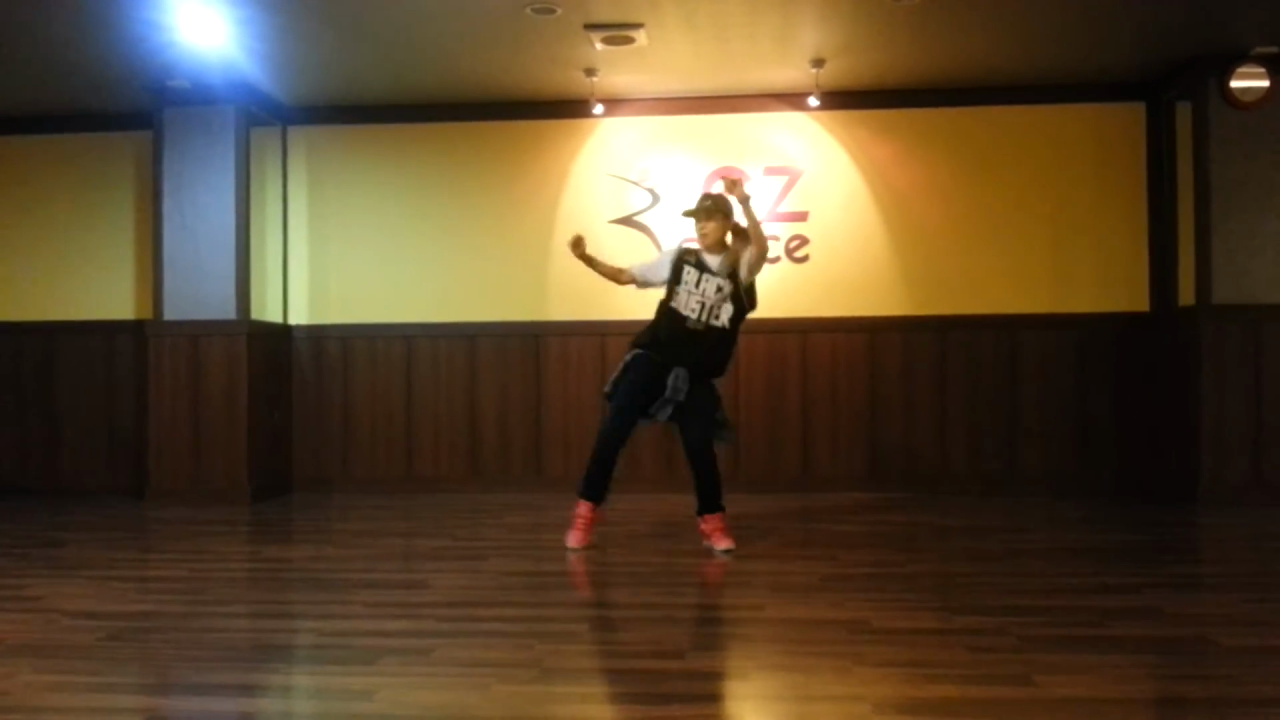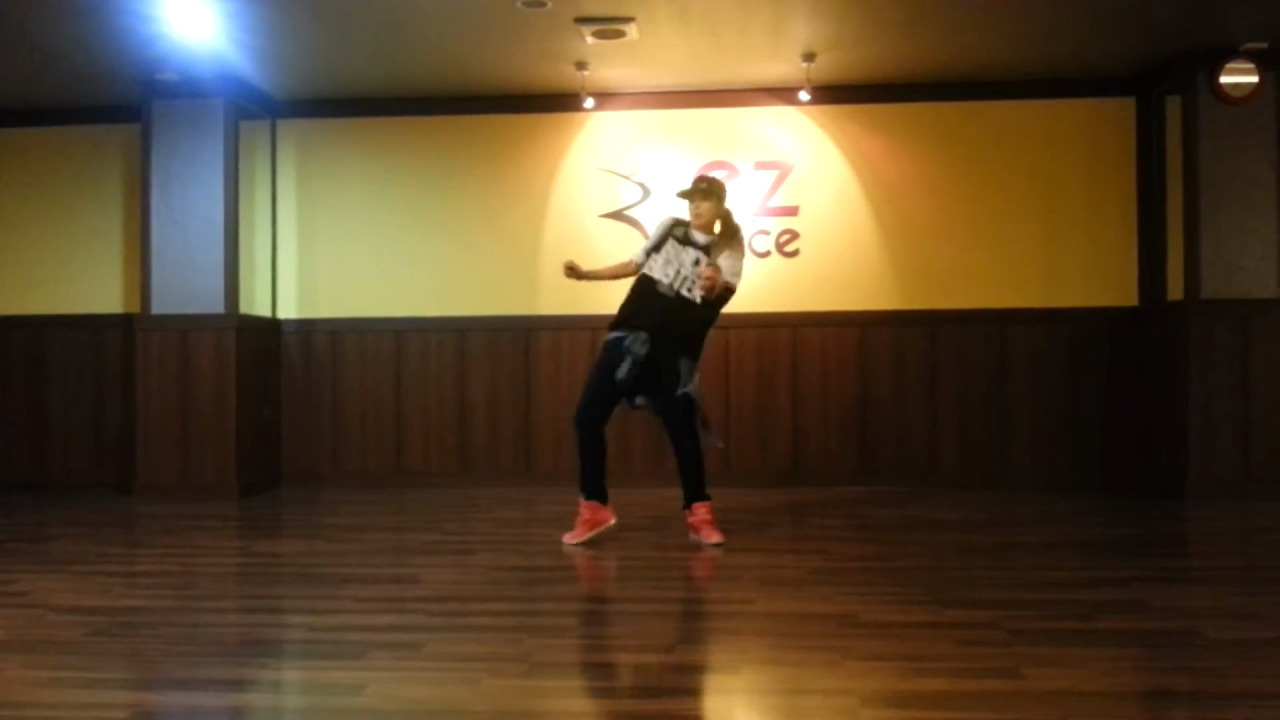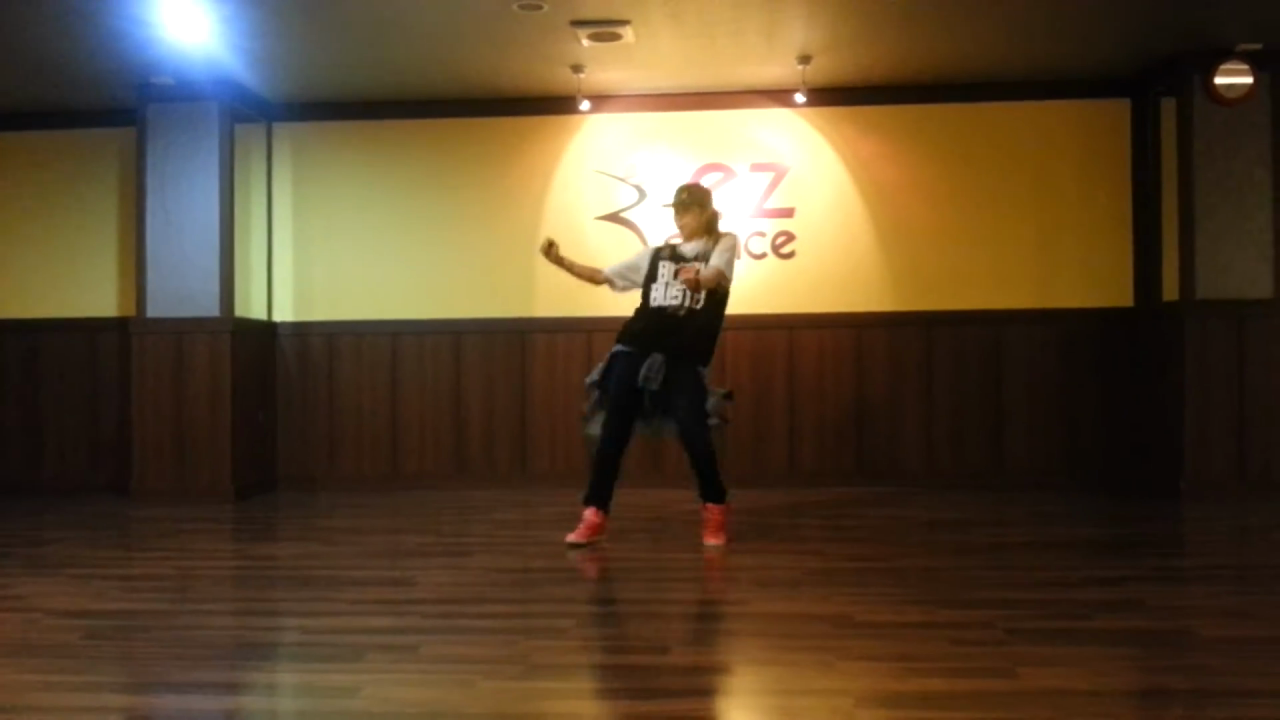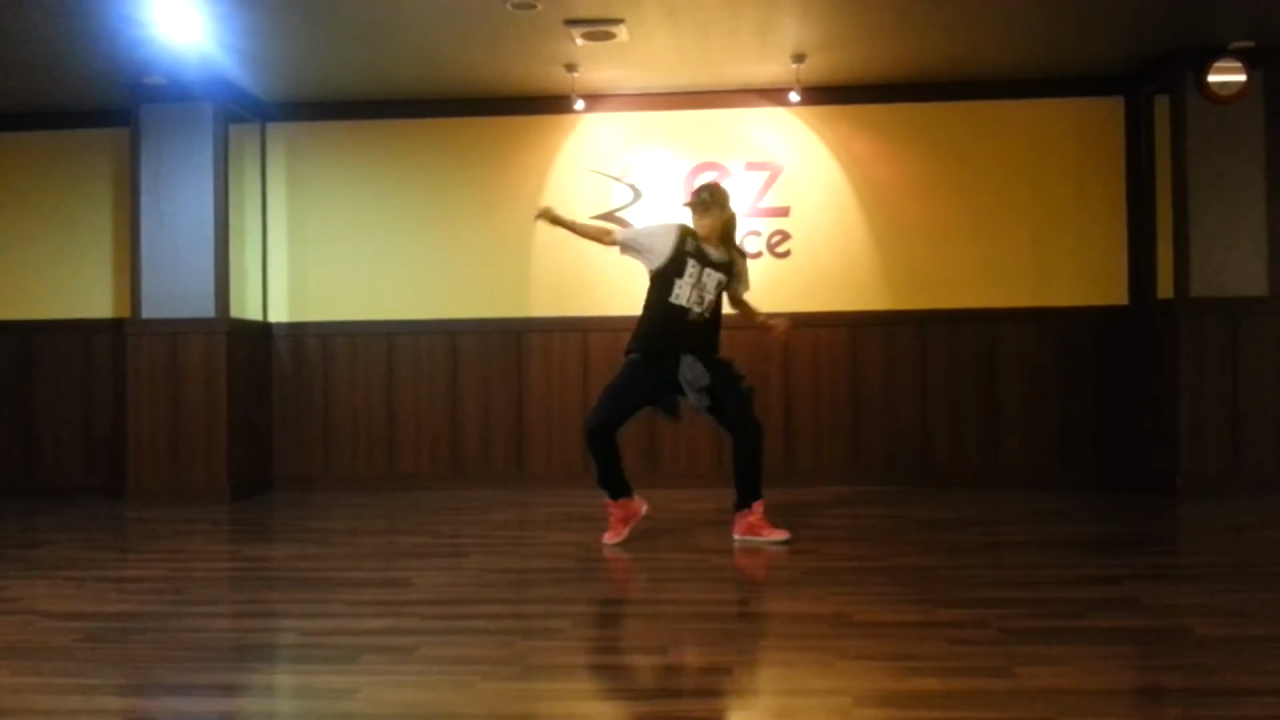
dt=0.4s
person 1, frame 1
left shoulder: (742, 262)
right shoulder: (679, 257)
left elbow: (761, 246)
right elbow: (624, 277)
left wrist: (743, 201)
right wrist: (585, 258)
left hip: (696, 375)
right hip: (651, 360)
left knee: (700, 449)
right knee: (613, 432)
left ankle: (712, 524)
right ankle: (585, 512)
person 1, frame 2
left shoulder: (729, 251)
right shoulder: (669, 227)
left elbow: (723, 286)
right elbow: (636, 265)
left wrist: (715, 282)
right wrist: (584, 275)
left hip: (672, 350)
right hip: (626, 336)
left knee: (683, 433)
right knee: (588, 418)
left ankle: (699, 515)
right ankle: (594, 510)
person 1, frame 3
left shoulder: (724, 244)
right shoulder: (656, 254)
left elbow: (715, 278)
right elbow: (603, 277)
left wrist: (697, 280)
right wrist: (560, 261)
left hip: (683, 362)
right hip: (635, 354)
left knee: (695, 437)
right knee: (613, 436)
left ankle: (715, 513)
right ankle: (595, 516)
person 1, frame 4
left shoulder: (732, 260)
right shoulder: (671, 237)
right elbow: (609, 236)
left wrist: (762, 320)
right wrist: (559, 221)
left hip: (702, 359)
right hip: (652, 356)
left knee: (747, 429)
right knee: (597, 427)
left ankle: (750, 518)
right ankle: (623, 505)
